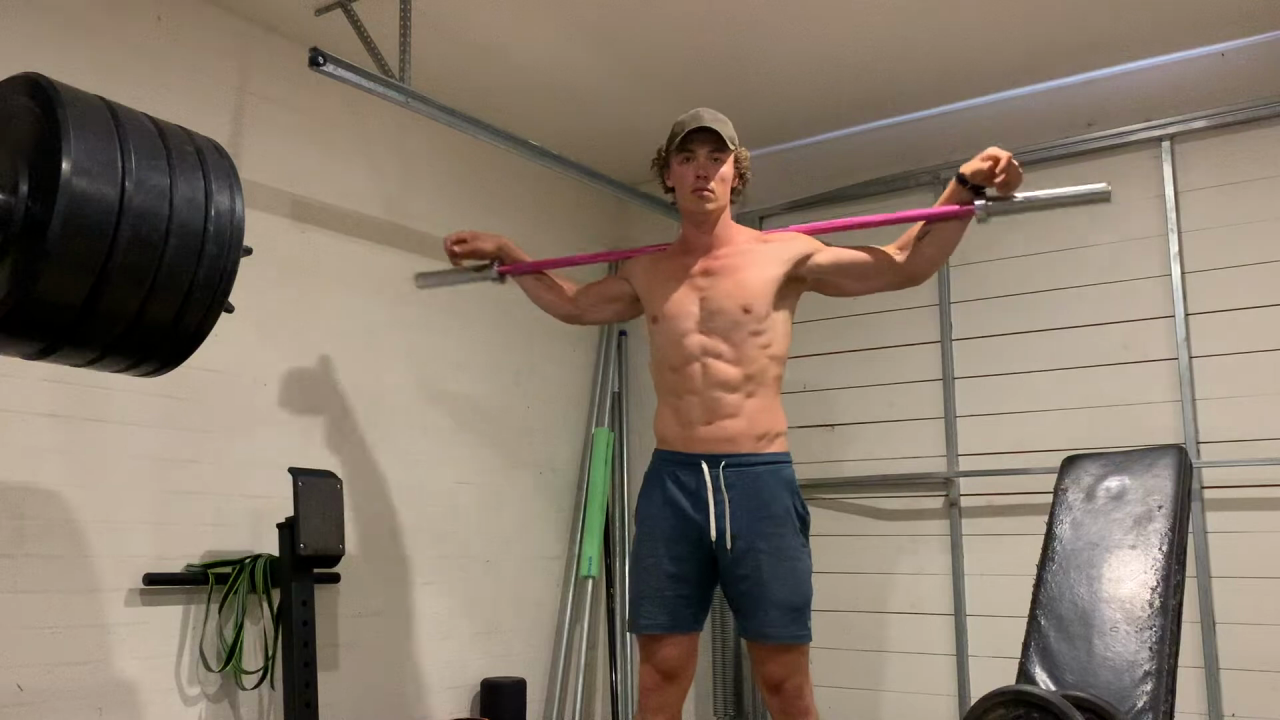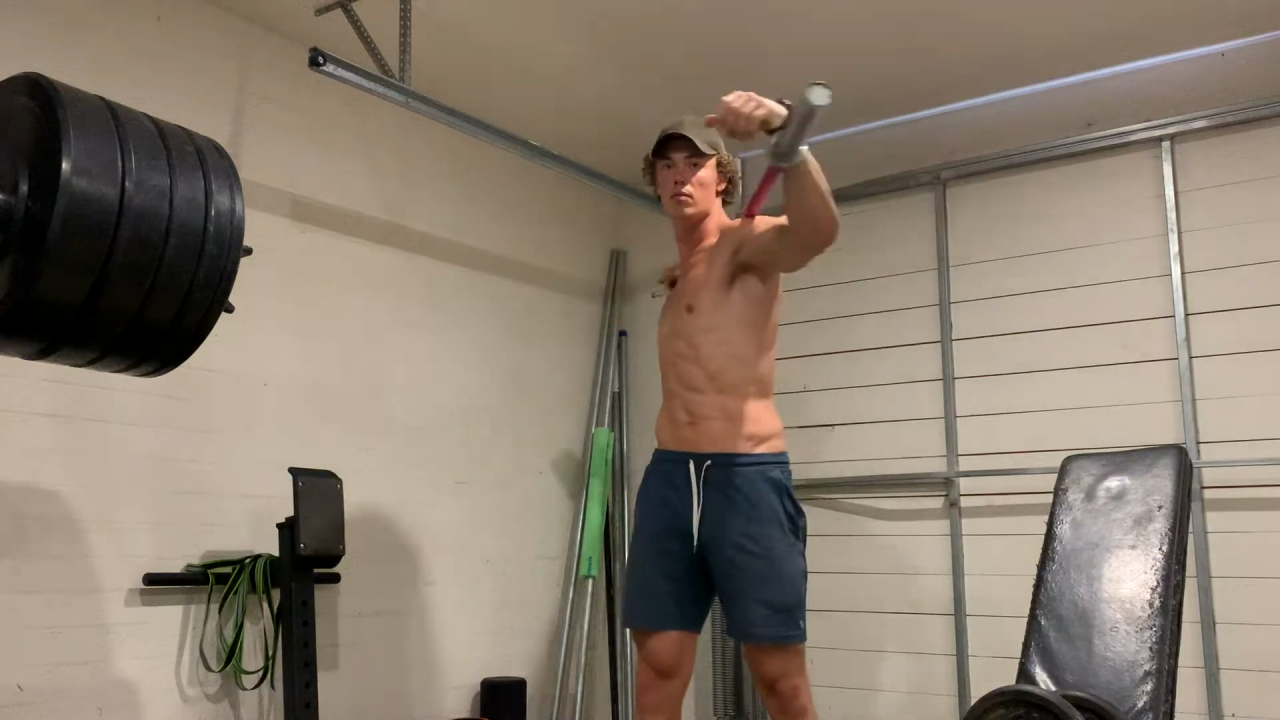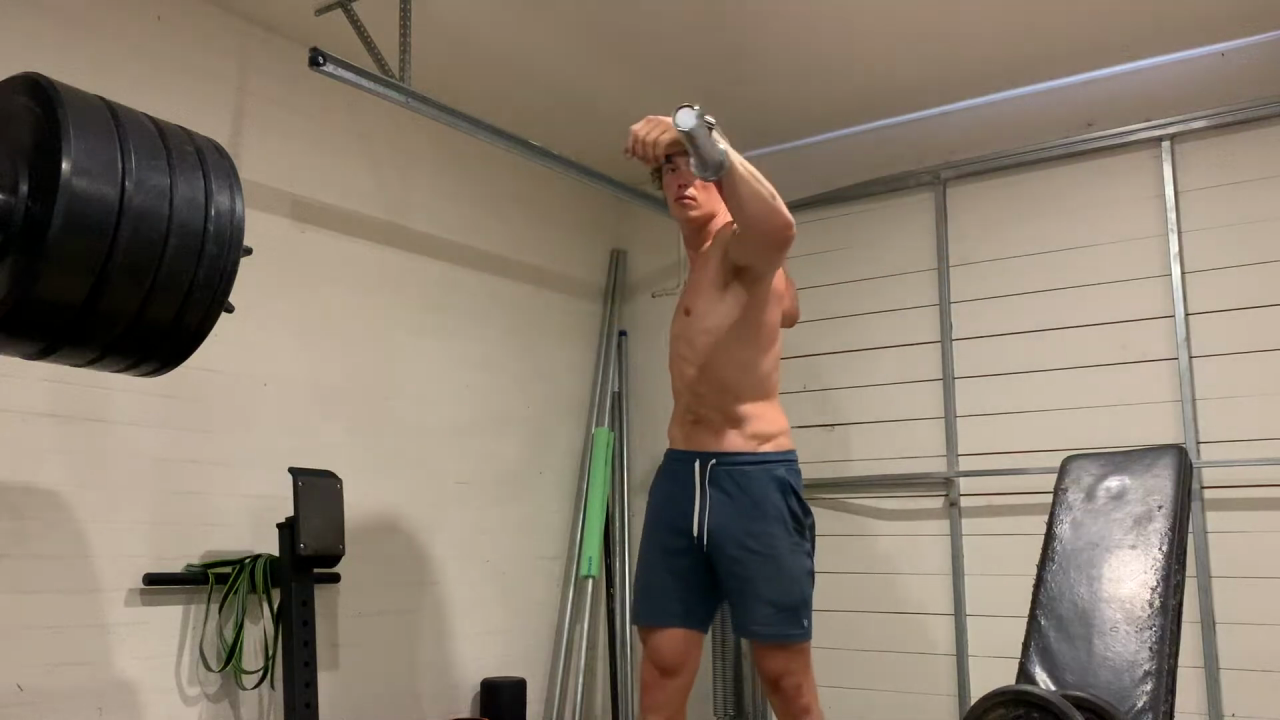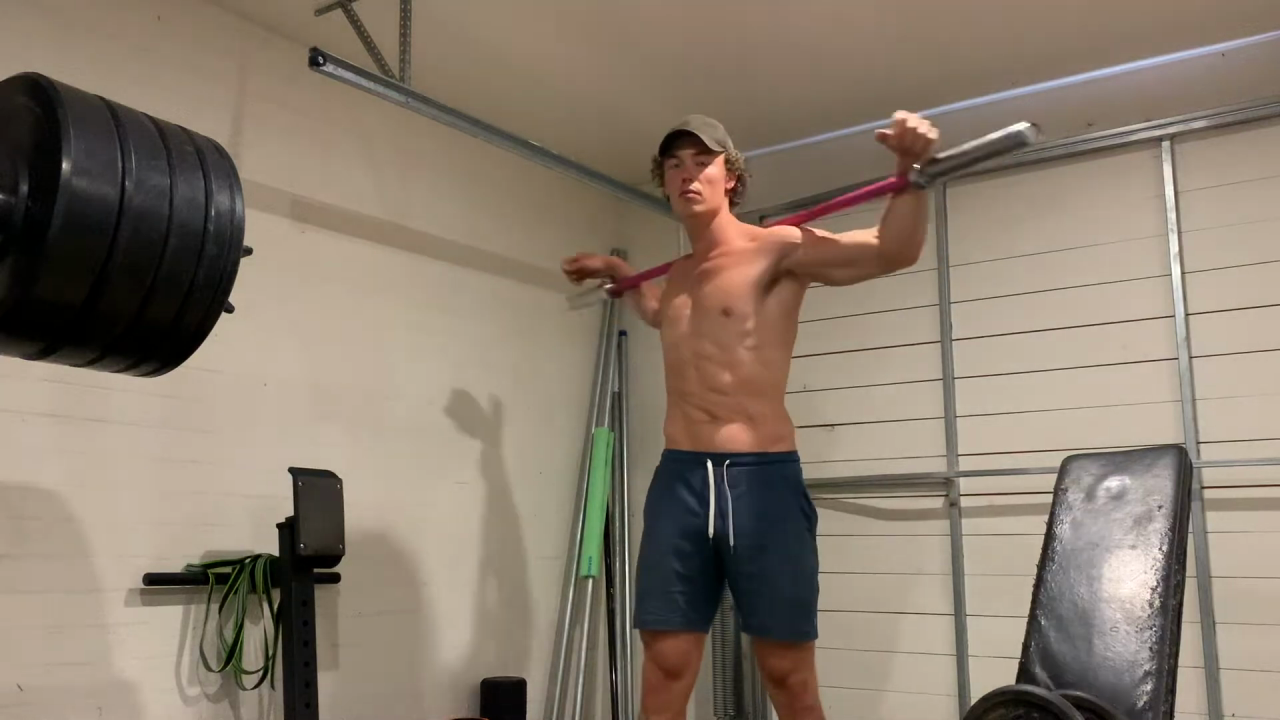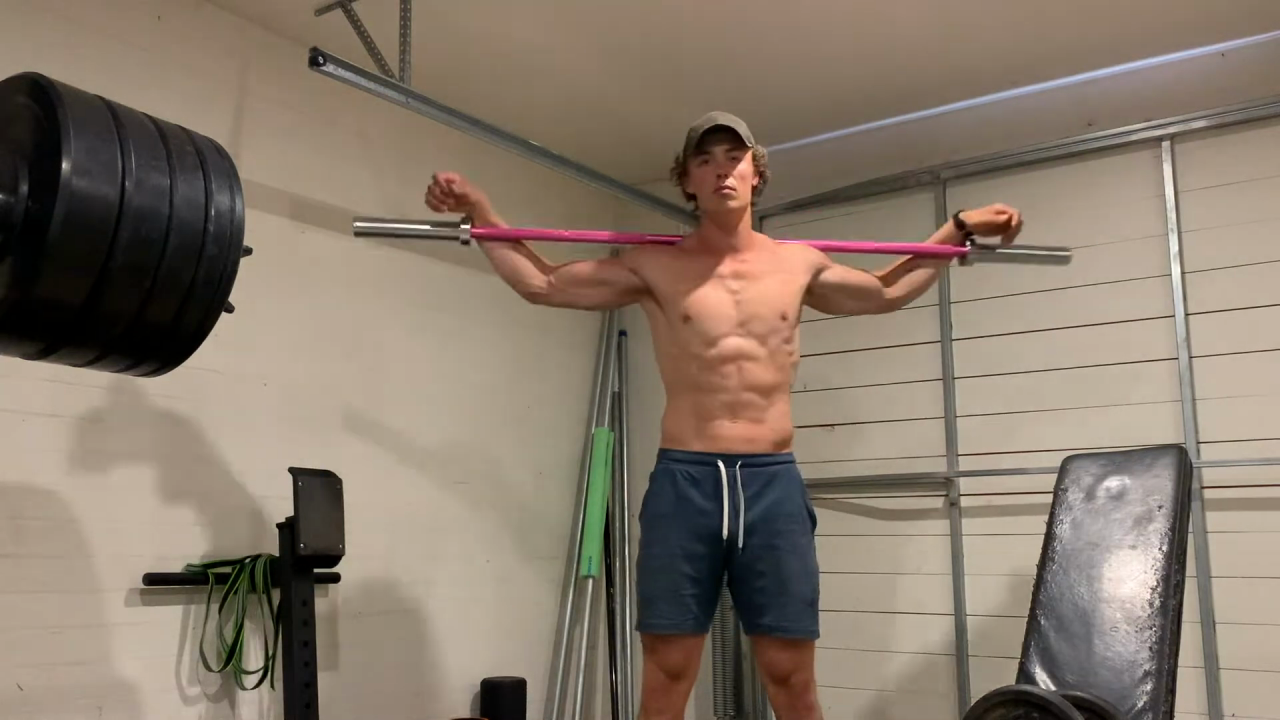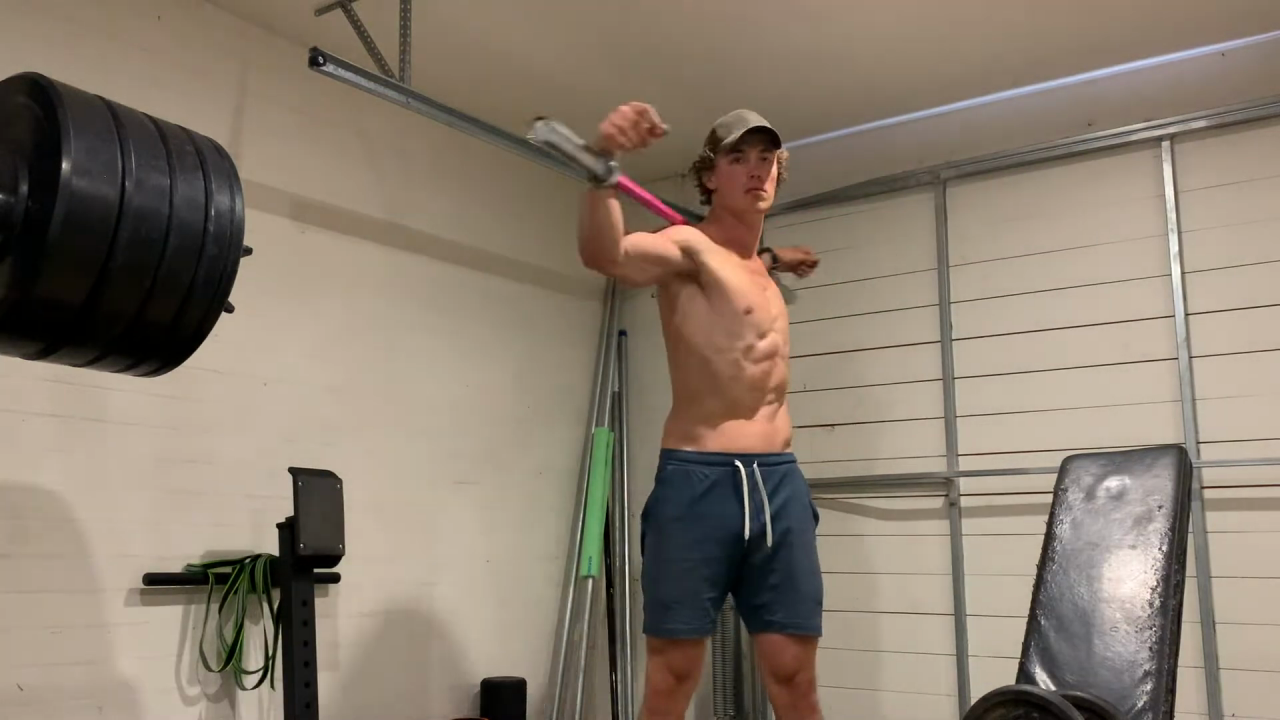
dt=0.4s
person 1, frame 1
left shoulder: (783, 253)
right shoulder: (647, 271)
left elbow: (908, 265)
right elbow: (574, 305)
left wrist: (963, 188)
right wrist: (509, 254)
left hip: (760, 481)
right hip: (672, 482)
right knee: (663, 666)
person 1, frame 2
left shoulder: (745, 242)
right shoulder: (692, 271)
left elbow: (819, 227)
left wrist: (782, 135)
left hip: (747, 480)
right hip: (669, 478)
right knee: (658, 666)
person 1, frame 3
left shoulder: (740, 243)
right shoulder: (710, 265)
left elbow: (778, 226)
right elbow: (784, 305)
left hip: (755, 477)
right hip: (681, 476)
right knee: (663, 666)
person 1, frame 4
left shoulder: (777, 249)
right shoulder: (676, 277)
left elbow: (895, 249)
left wrist: (909, 167)
right wrist: (617, 274)
left hip: (765, 481)
right hip: (679, 481)
right knee: (666, 667)
person 1, frame 5
left shoulder: (797, 264)
right shoulder: (655, 265)
left elbow: (887, 292)
right elbow: (542, 285)
left wrist: (960, 229)
right wrist: (479, 212)
left hip: (773, 483)
right hip: (685, 482)
person 1, frame 6
left shoulder: (758, 269)
right shoulder: (687, 246)
right elbow: (604, 251)
right wrist: (606, 156)
left hip: (780, 483)
right hip: (695, 482)
